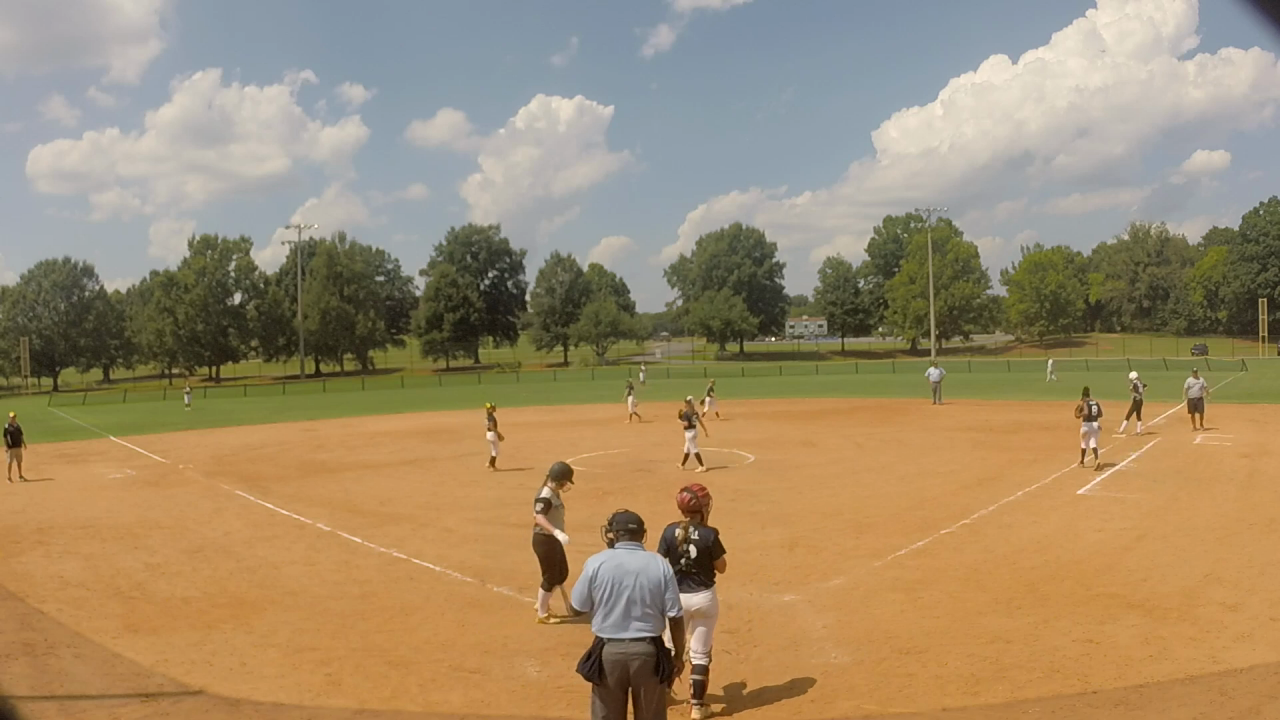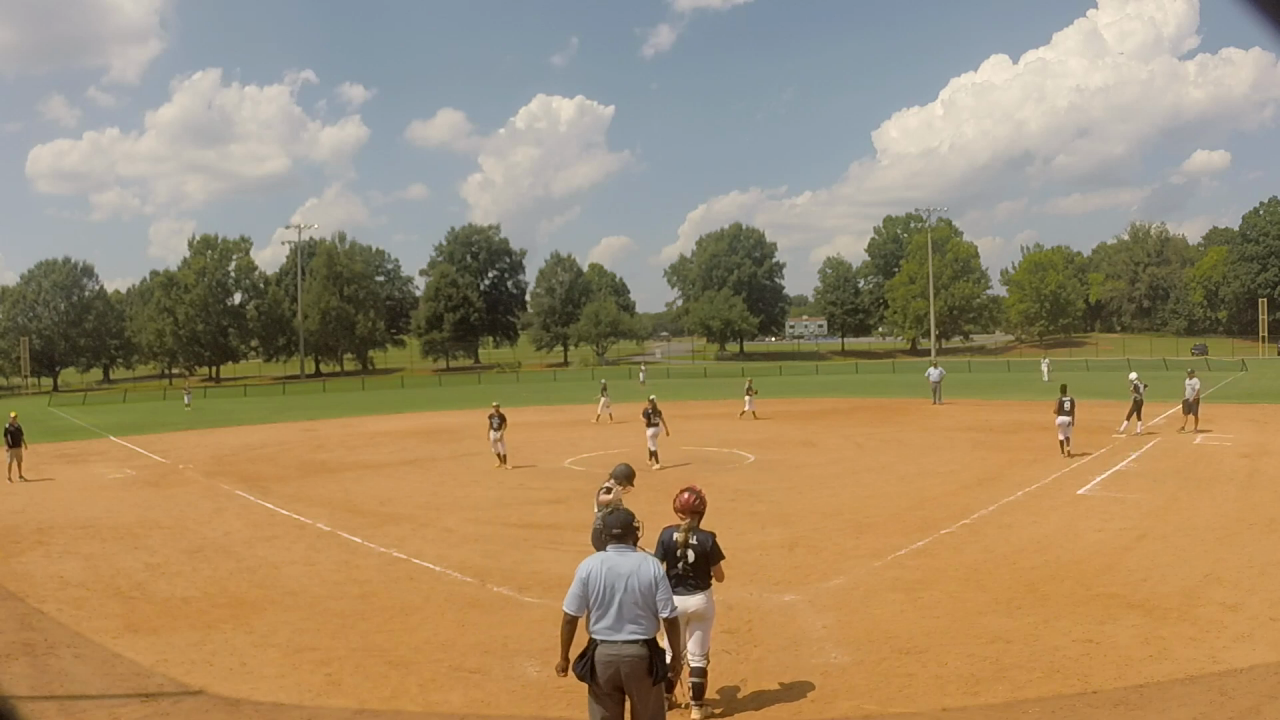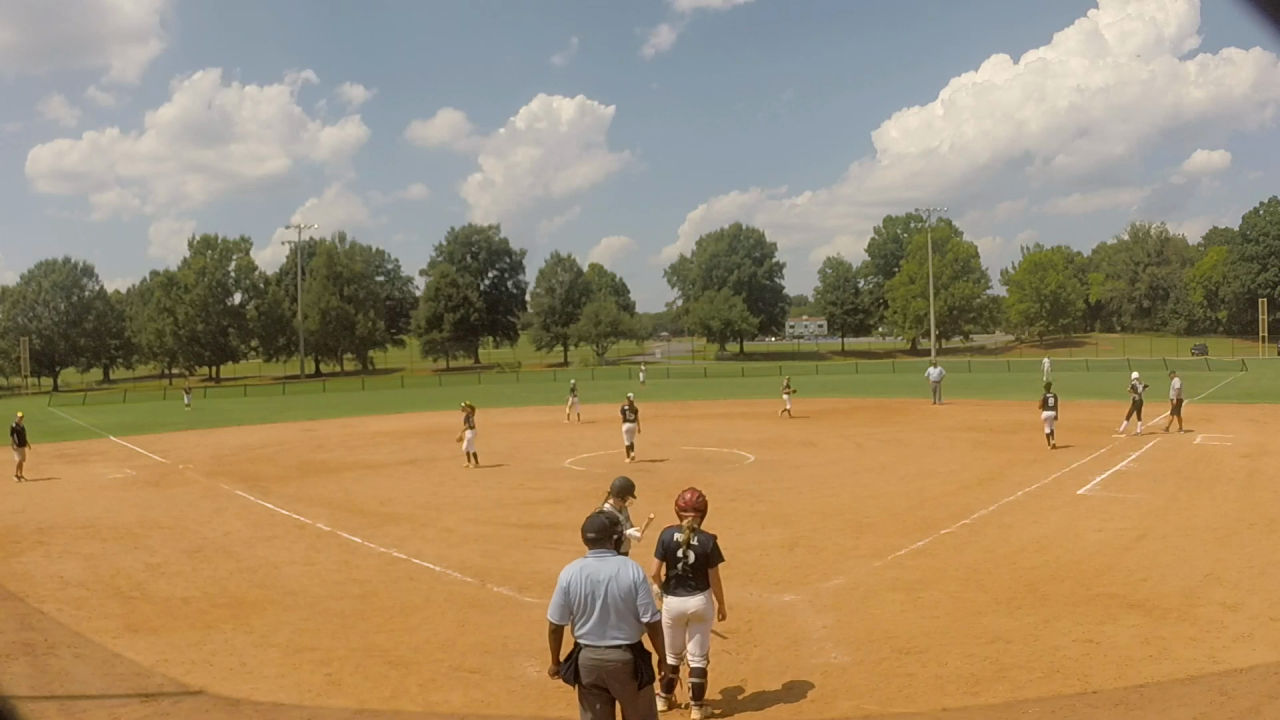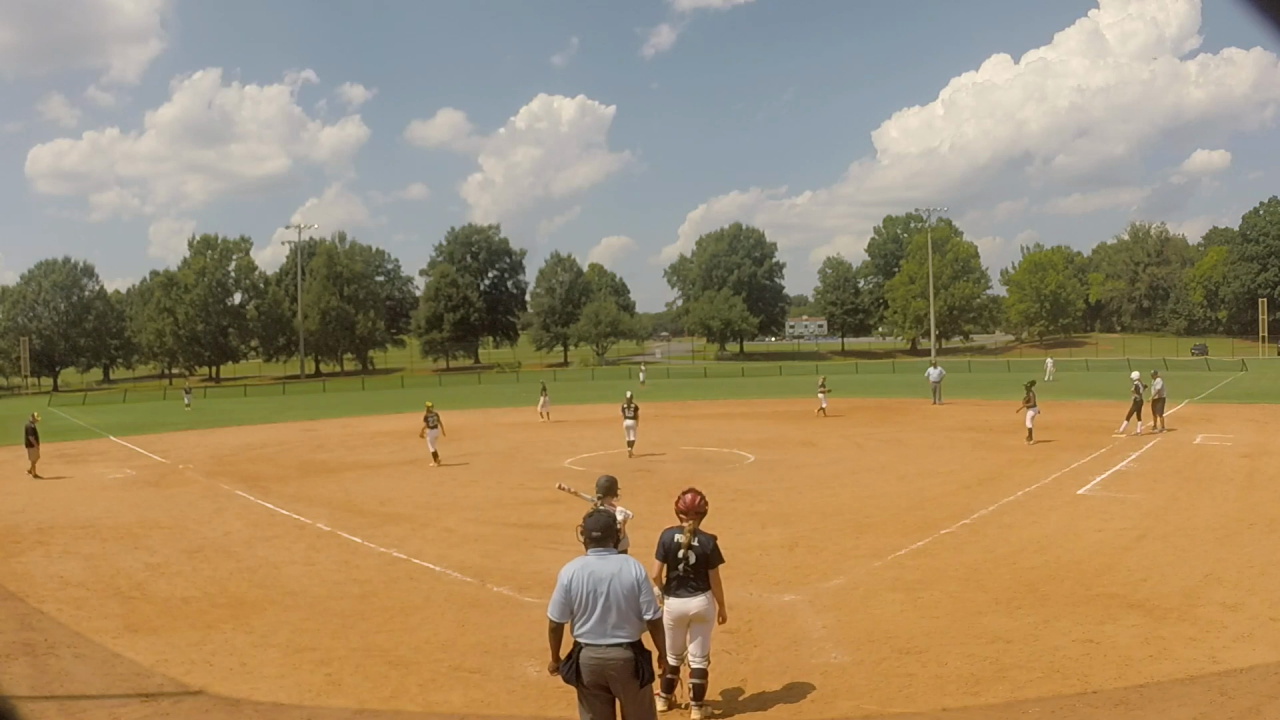
dt=1s
person 1, frame 1
left shoulder: (671, 531)
right shoulder: (709, 534)
right elbow: (721, 568)
left hip: (677, 597)
right hip: (704, 598)
right knee: (700, 654)
person 1, frame 2
left shoulder: (667, 534)
right shoulder: (707, 539)
right elbow: (719, 575)
right wrist: (717, 577)
left hip: (673, 600)
right hip: (701, 600)
left knee: (672, 652)
right knee: (698, 656)
left ankle: (665, 699)
person 1, frame 3
left shoulder: (667, 534)
right shoulder: (707, 540)
left elbow: (654, 572)
right elbow: (714, 579)
left wrist: (663, 589)
right wrist: (721, 605)
left hip: (673, 602)
right hip: (700, 601)
left knee: (672, 654)
right knee: (698, 657)
left ankle: (664, 699)
person 1, frame 4
left shoulder: (668, 536)
right shoulder: (708, 541)
left elbow: (655, 574)
right elbow: (714, 580)
left wrist: (664, 591)
right wrist: (722, 606)
left hip: (674, 603)
right hip: (702, 603)
left knee: (672, 654)
right knee: (699, 657)
left ankle: (664, 699)
person 2, frame 1
left shoulder: (596, 563)
right shoulder: (660, 565)
left elbow: (578, 608)
right elbow: (675, 616)
right wrist: (678, 654)
left hip: (608, 652)
right hip: (648, 651)
person 2, frame 2
left shoulder: (589, 566)
right shoulder: (651, 565)
left elbow: (570, 617)
right elbow: (669, 618)
left wrist: (564, 656)
right wrist: (677, 655)
left hip: (602, 654)
right hip: (642, 653)
person 2, frame 3
left shoulder: (570, 573)
right shoulder: (631, 570)
left elbow: (556, 625)
right elbow: (651, 621)
left wrist: (556, 661)
right wrist: (663, 657)
left hip: (587, 659)
right hip: (627, 657)
person 2, frame 4
left shoulder: (570, 571)
right shoulder: (633, 567)
left elbow: (556, 623)
right elbow: (652, 618)
left wrist: (555, 658)
right wrist: (662, 653)
left hip: (587, 657)
right hip: (627, 656)
